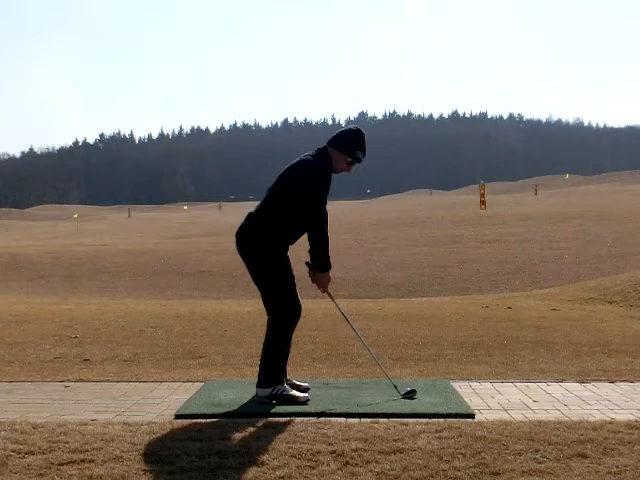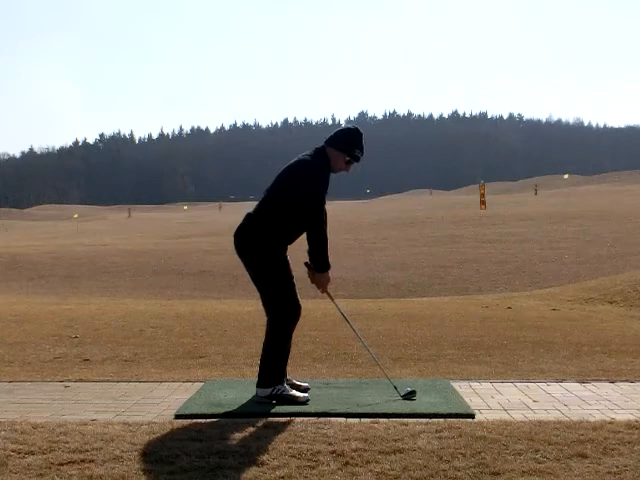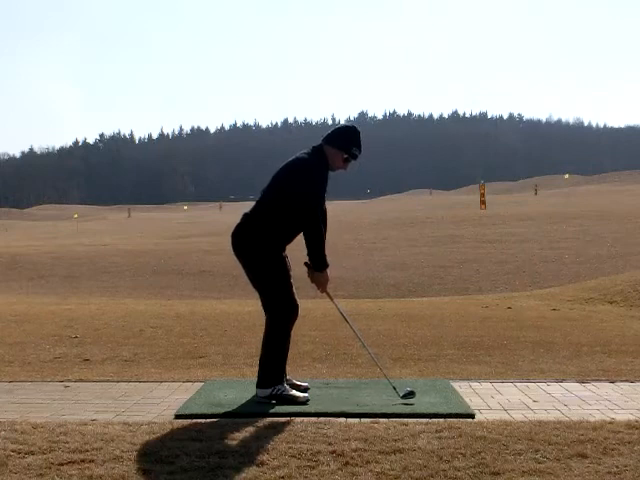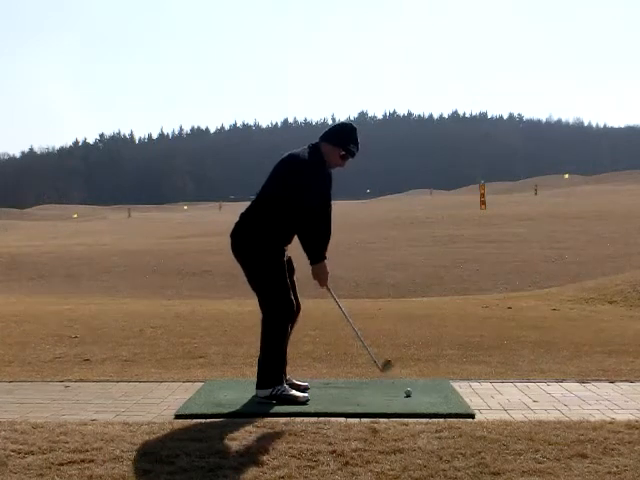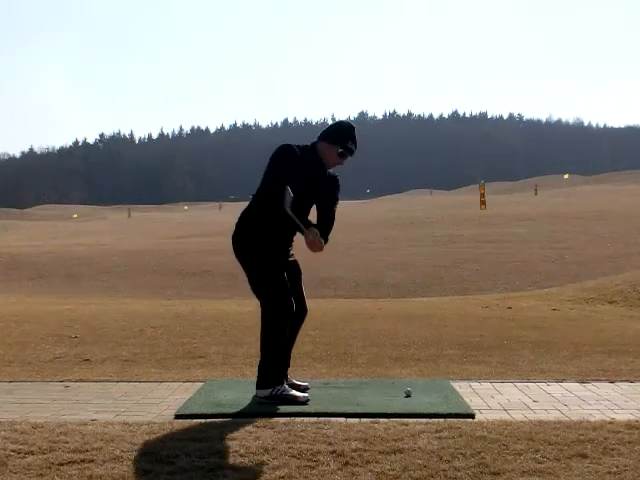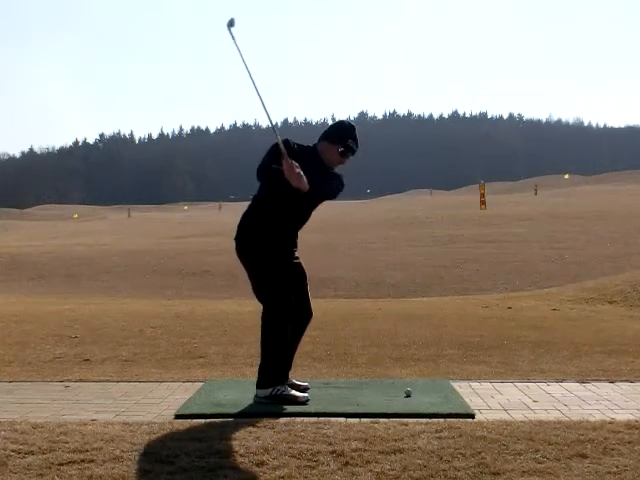
dt=0.5s
person 1, frame 1
left shoulder: (314, 167)
right shoulder: (314, 170)
left elbow: (315, 220)
right elbow: (315, 222)
left wrist: (317, 263)
right wrist: (322, 266)
left hip: (265, 242)
right hip: (260, 243)
left knee: (285, 310)
right knee: (286, 310)
left ankle: (276, 376)
right ankle: (269, 384)
person 1, frame 2
left shoulder: (313, 167)
right shoulder: (312, 170)
left elbow: (314, 220)
right elbow: (315, 222)
left wrist: (316, 263)
right wrist: (321, 267)
left hip: (264, 242)
right hip: (259, 242)
left knee: (284, 310)
right knee: (286, 310)
left ankle: (277, 376)
right ankle: (269, 384)
person 1, frame 3
left shoulder: (313, 168)
right shoulder: (309, 168)
left elbow: (316, 219)
right elbow: (312, 222)
left wrist: (315, 263)
right wrist: (320, 266)
left hip: (264, 242)
right hip: (256, 242)
left knee: (284, 309)
right knee: (284, 309)
left ankle: (277, 376)
right ankle: (269, 384)
person 1, frame 4
left shoulder: (322, 175)
right shoulder: (298, 163)
left elbow: (322, 219)
right elbow: (300, 217)
left wrist: (319, 258)
right wrist: (316, 260)
left hip: (273, 244)
right hip: (253, 241)
left knee: (290, 308)
right knee: (279, 307)
left ankle: (277, 375)
right ankle: (268, 384)
person 1, frame 5
left shoulder: (329, 180)
right shoulder: (289, 155)
left elbow: (327, 211)
right elbow: (279, 198)
left wrist: (320, 236)
right wrist: (307, 229)
left hip: (279, 244)
right hip: (253, 240)
left knee: (296, 309)
right knee: (279, 307)
left ankle: (279, 375)
right ankle: (268, 384)
person 1, frame 6
left shoulder: (334, 179)
right shoulder: (288, 149)
left elbow: (324, 190)
right elbow: (264, 172)
left wrist: (304, 184)
right wrist: (285, 174)
left hip: (284, 245)
right hip: (255, 240)
left knee: (301, 311)
right knee: (279, 306)
left ankle: (280, 375)
right ankle: (268, 384)
